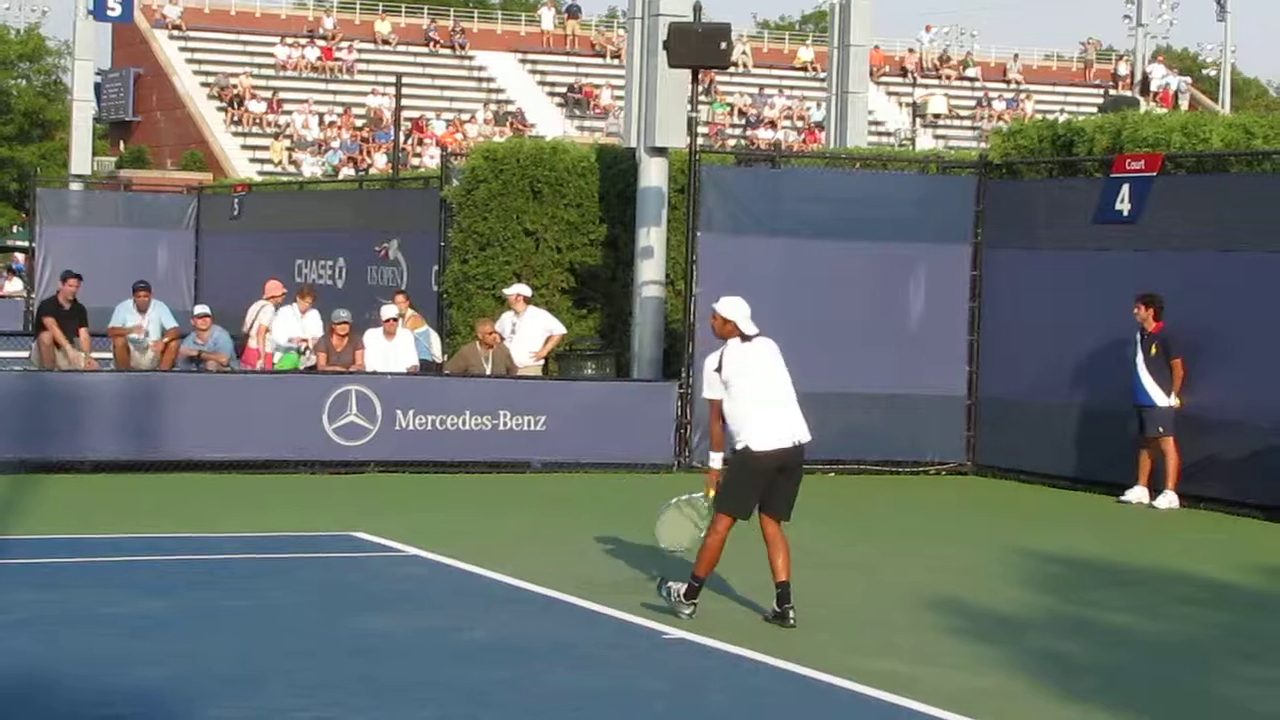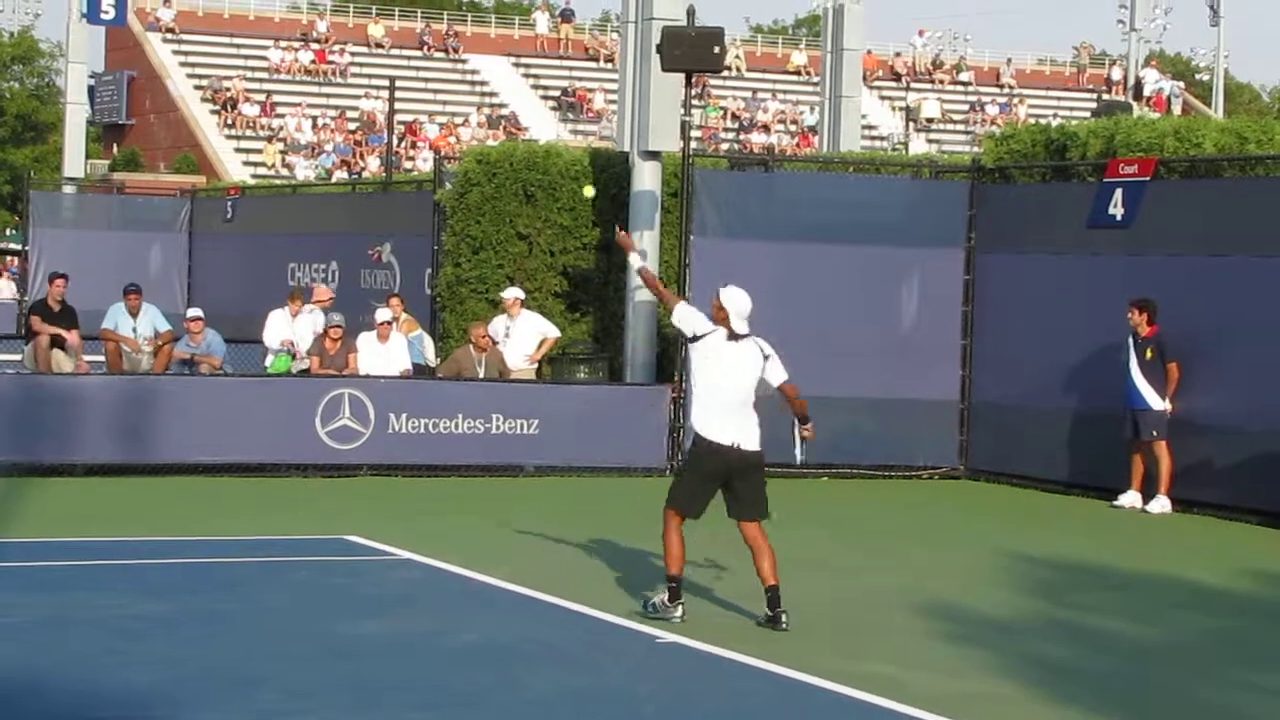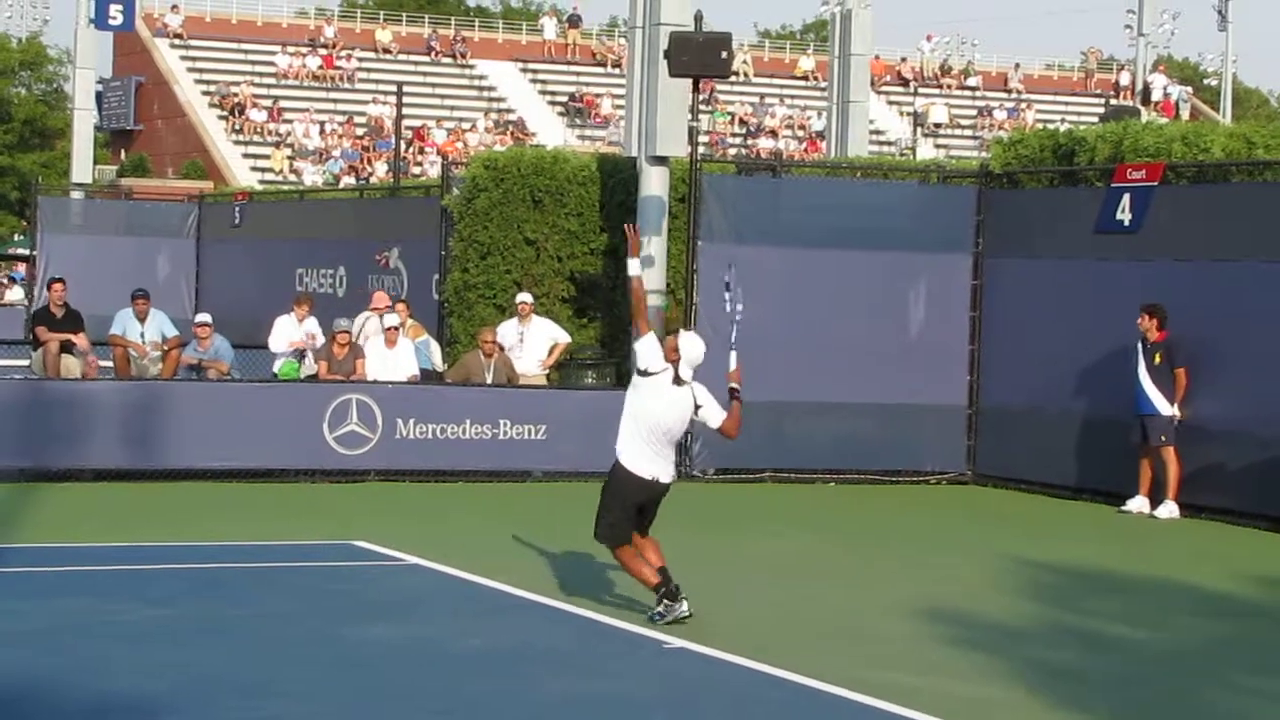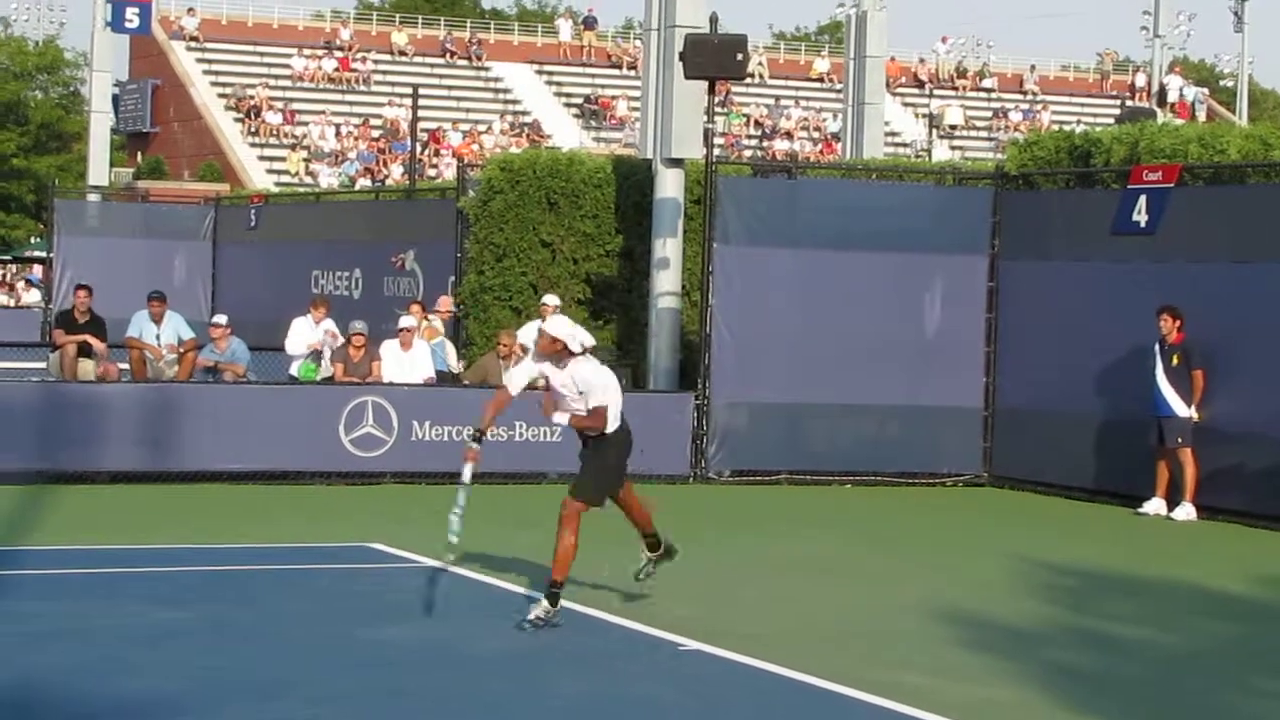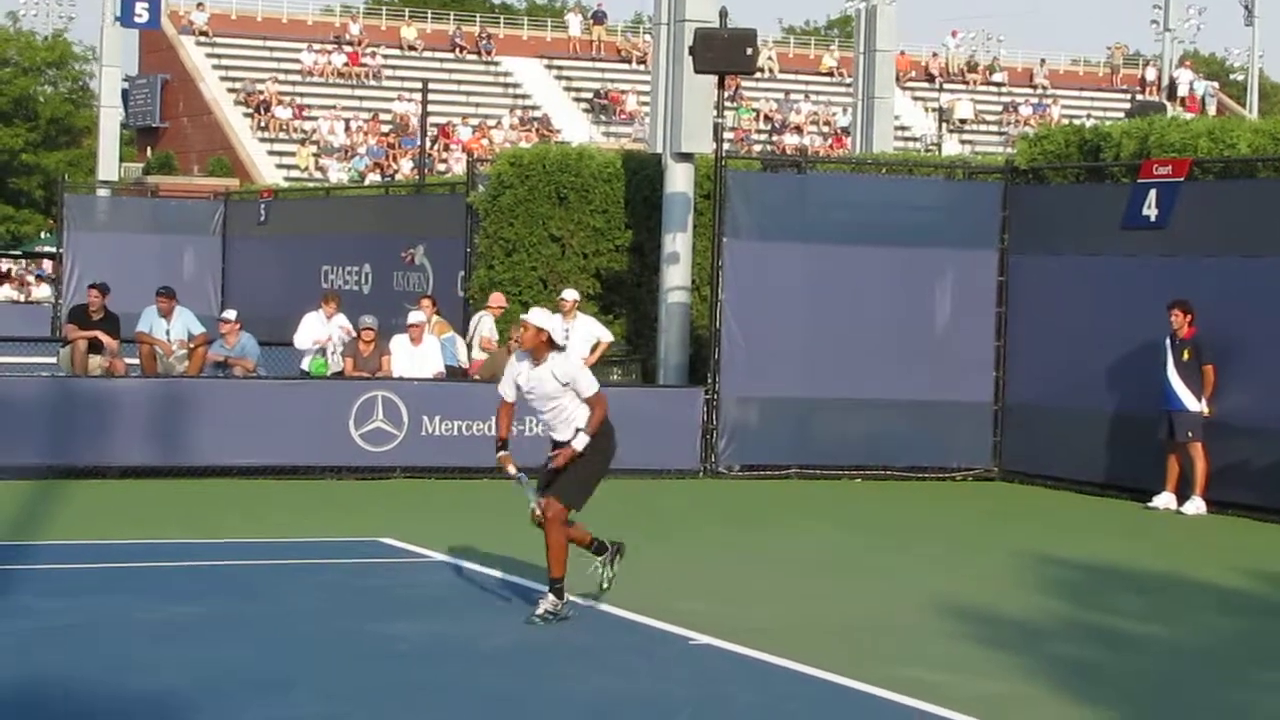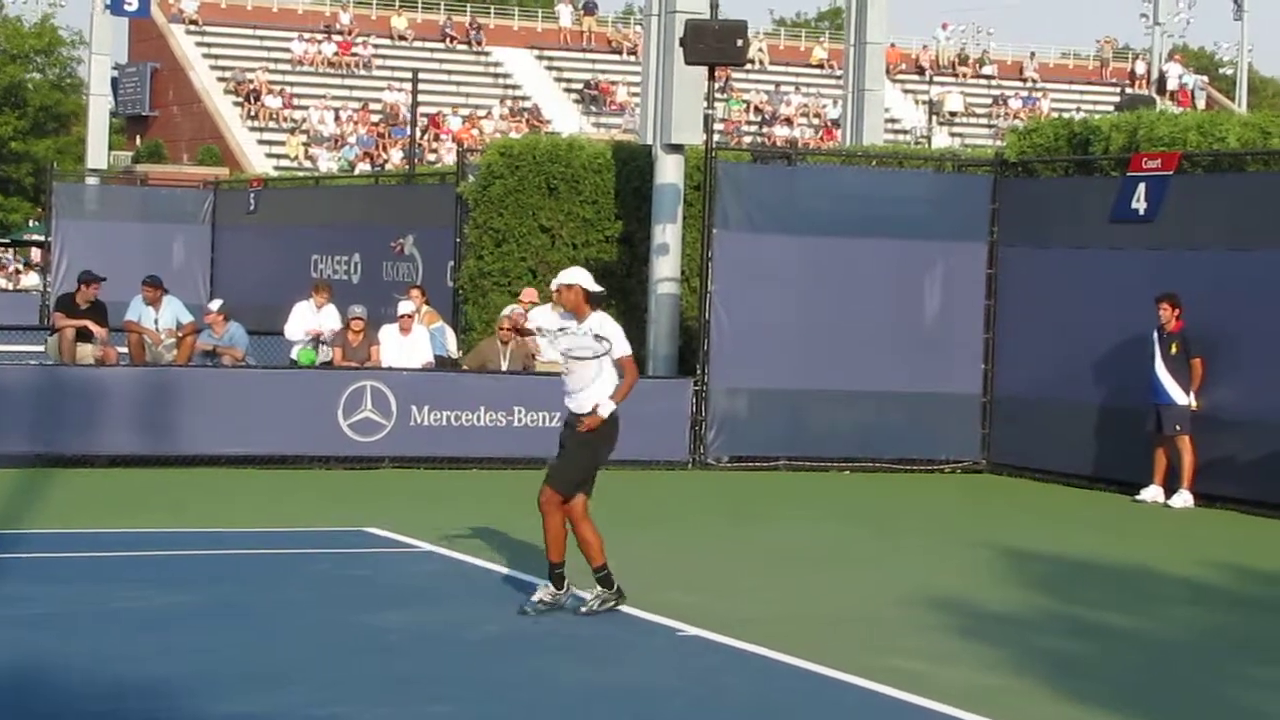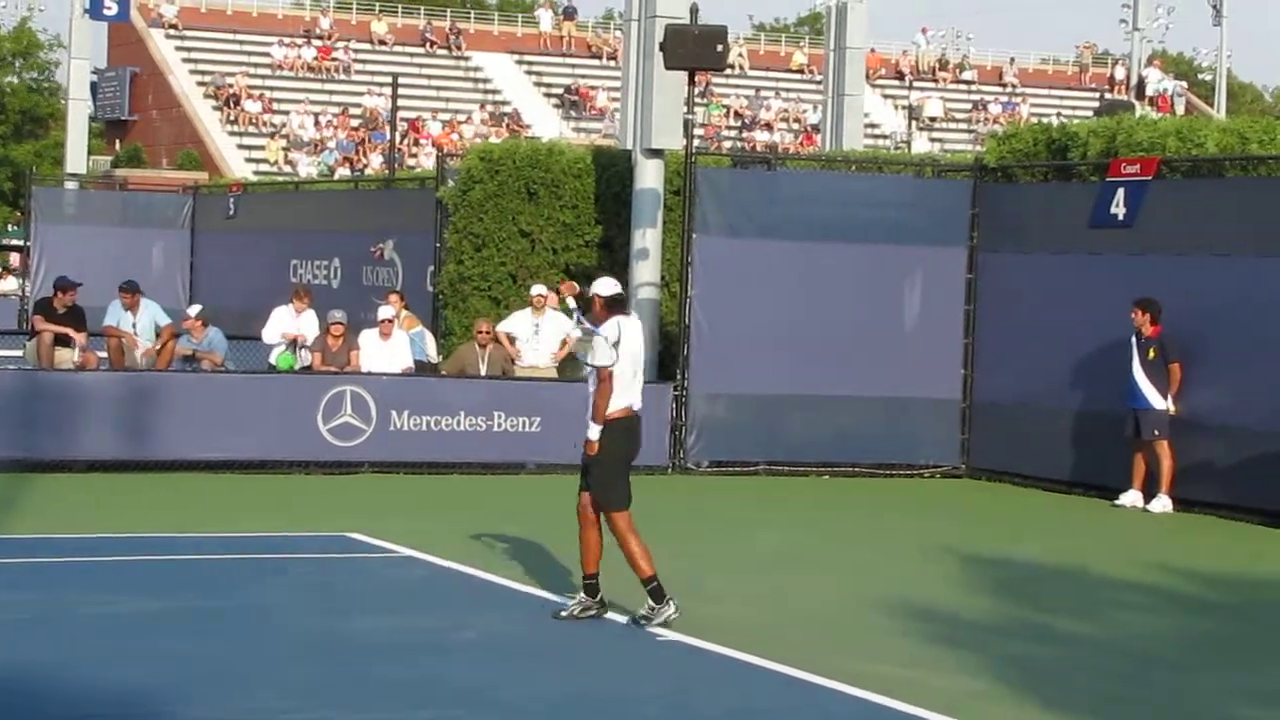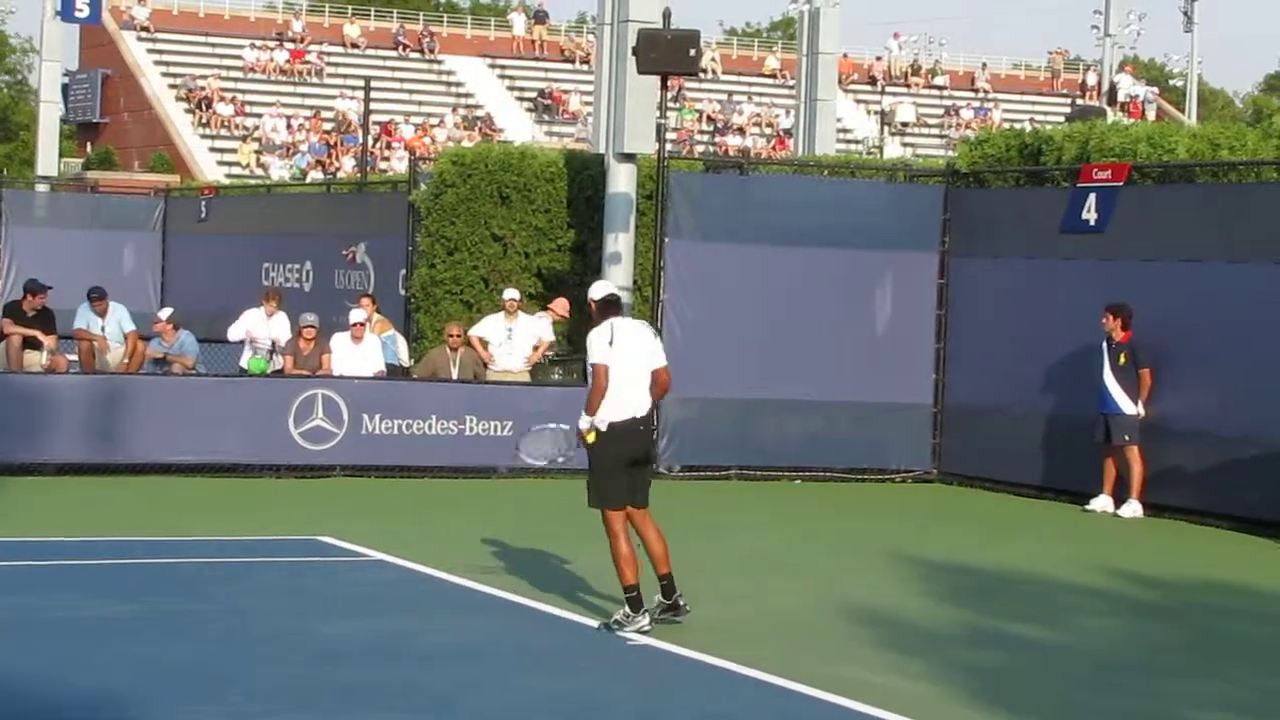
dt=0.5s
person 1, frame 1
left shoulder: (717, 361)
right shoulder: (769, 347)
left elbow: (717, 417)
left wrist: (715, 464)
left hip: (759, 450)
right hip: (793, 445)
left knee: (721, 522)
right knee: (771, 523)
left ankle: (688, 596)
right ankle: (784, 605)
person 1, frame 2
left shoulder: (703, 333)
right shoulder: (760, 349)
left elbow: (664, 293)
right elbow: (791, 394)
left wrist: (632, 256)
right wrist: (805, 421)
left hip: (710, 448)
right hip: (749, 452)
left knee: (672, 519)
right knee: (752, 529)
left ankle: (672, 600)
right ankle: (775, 608)
person 1, frame 3
left shoulder: (651, 368)
right shoulder: (695, 394)
left elbow: (639, 313)
right elbow: (731, 431)
left wrist: (633, 260)
right wrist: (735, 390)
left hip: (628, 475)
right hip: (661, 480)
left knee: (619, 545)
right knee: (639, 535)
left ankle: (671, 598)
right ankle: (669, 591)
person 1, frame 4
left shoulder: (588, 373)
right shoulder: (535, 360)
left elbow: (597, 423)
right elbow: (503, 394)
left wrist: (559, 415)
right wrist: (478, 435)
left hip: (610, 441)
right hip: (592, 444)
left knee: (569, 514)
right knee: (620, 493)
left ankle: (550, 603)
right ankle: (656, 549)
person 1, frame 5
left shoulder: (567, 365)
right shoulder: (518, 362)
left elbow: (600, 406)
right elbow: (506, 406)
left wrist: (574, 447)
right wrist: (502, 449)
left hip: (592, 443)
right hip: (563, 444)
left knee: (552, 513)
right knee: (545, 517)
left ankle: (556, 599)
right ankle: (604, 551)
person 1, frame 6
left shoulder: (604, 326)
right shoulder: (567, 322)
left elbow: (631, 373)
left wrist: (604, 411)
left hip: (595, 427)
right hip: (577, 424)
left knee: (548, 499)
right knee: (574, 510)
left ankle: (555, 585)
right ankle: (607, 588)
person 1, frame 7
left shoulder: (605, 331)
right shoulder: (630, 322)
left elbow: (605, 385)
left wrist: (593, 433)
right wrist: (573, 297)
left hip: (612, 431)
right hip: (623, 427)
left knee: (619, 522)
right knee: (587, 509)
left ankle: (660, 601)
right ankle: (591, 596)
person 1, frame 8
left shoulder: (600, 334)
right shoulder: (644, 330)
left elbow: (600, 383)
right elbow: (664, 381)
left wrist: (586, 420)
left hip: (611, 434)
right hip: (642, 430)
left knee: (616, 525)
right knee: (640, 515)
left ankle: (635, 611)
right ankle: (671, 597)
person 2, frame 1
left shoulder: (1164, 337)
right shoulder: (1140, 335)
left elbow: (1178, 370)
left wrist: (1173, 396)
right wrist: (1140, 393)
left hip: (1160, 401)
right hip: (1143, 400)
left knee: (1166, 444)
right knee: (1145, 444)
left ankle: (1170, 494)
right ankle: (1142, 489)
person 2, frame 2
left shoulder: (1158, 340)
right shoulder: (1132, 339)
left elbow: (1174, 373)
left wrist: (1166, 399)
right wrist: (1133, 396)
left hip: (1153, 405)
right hip: (1135, 404)
left knee: (1159, 448)
right knee: (1136, 448)
left ankle: (1162, 499)
right ankle: (1134, 493)
person 2, frame 3
left shoulder: (1167, 346)
right shoulder: (1141, 345)
left elbow: (1181, 378)
left wrist: (1175, 406)
right wrist: (1142, 402)
left hip: (1161, 410)
right hip: (1144, 409)
left knee: (1167, 453)
right knee: (1145, 453)
left ankle: (1170, 504)
right ankle: (1142, 499)
person 2, frame 4
left shoulder: (1185, 348)
right shoulder: (1158, 346)
left elbow: (1198, 379)
left wrist: (1192, 407)
right wrist: (1159, 403)
left hip: (1179, 412)
right hip: (1161, 411)
left knee: (1184, 455)
right knee: (1162, 455)
left ankle: (1187, 505)
right ankle: (1159, 501)
person 2, frame 5
left shoulder: (1196, 342)
right shoulder: (1169, 341)
left elbow: (1209, 373)
left wrist: (1203, 401)
right wrist: (1170, 396)
left hip: (1190, 406)
right hip: (1172, 405)
left knee: (1195, 449)
right knee: (1172, 449)
left ankle: (1197, 500)
right ankle: (1169, 495)
person 2, frame 6
left shoulder: (1183, 335)
right shoulder: (1157, 334)
left elbow: (1197, 366)
left wrist: (1191, 394)
right wrist: (1158, 390)
left hip: (1177, 400)
right hip: (1160, 398)
left knee: (1182, 442)
right knee: (1160, 442)
left ankle: (1185, 493)
right ankle: (1156, 488)
person 2, frame 7
left shoulder: (1161, 340)
right shoulder: (1135, 338)
left elbow: (1175, 371)
left wrist: (1169, 399)
right wrist: (1136, 395)
left hip: (1155, 404)
right hip: (1137, 403)
left knee: (1161, 447)
right knee: (1139, 447)
left ankle: (1164, 498)
right ankle: (1136, 493)
person 2, frame 8
left shoulder: (1132, 346)
right shoulder: (1106, 344)
left elbow: (1145, 378)
left wrist: (1140, 405)
right wrist: (1106, 401)
left hip: (1125, 410)
right hip: (1107, 408)
left knee: (1131, 452)
right knee: (1109, 452)
left ankle: (1134, 503)
right ankle: (1106, 498)
